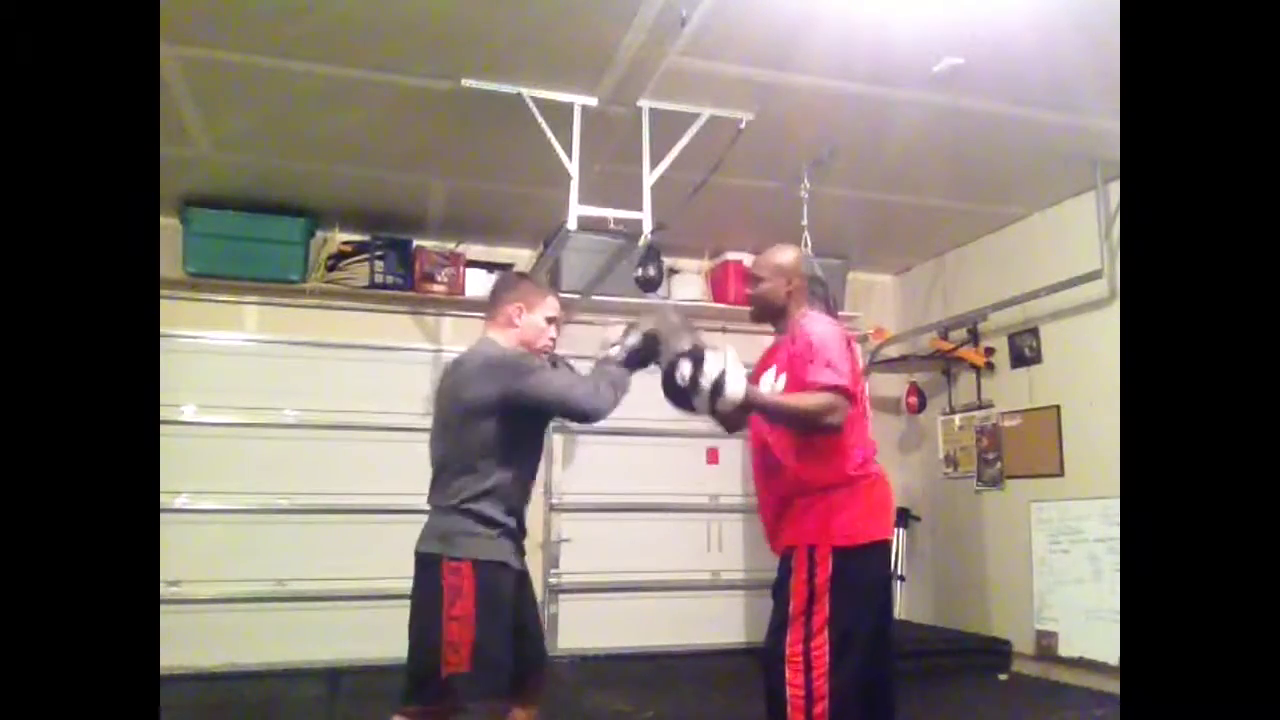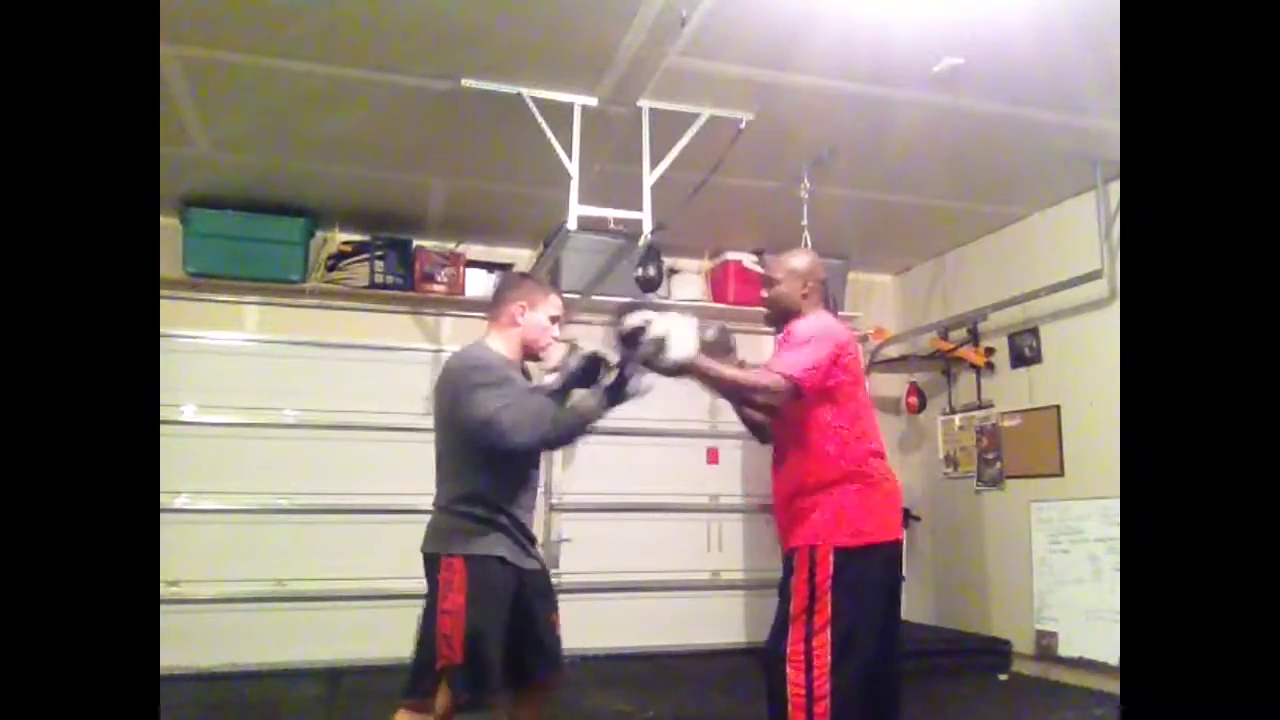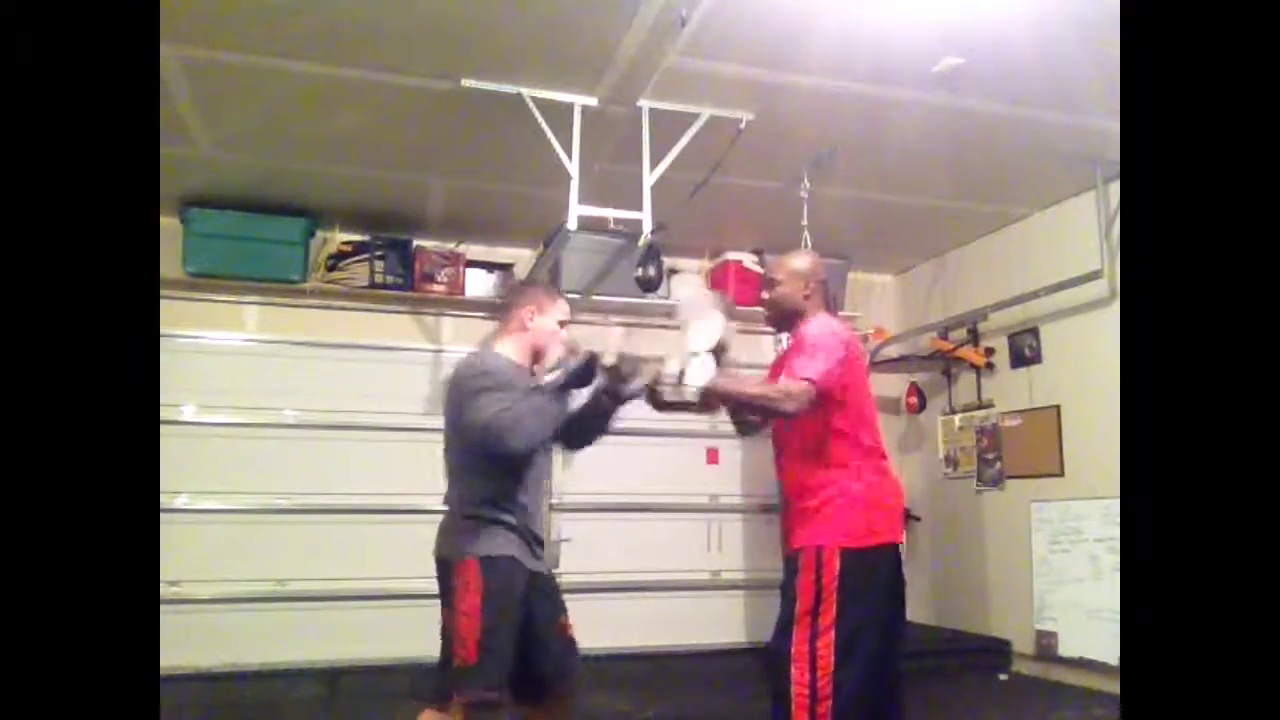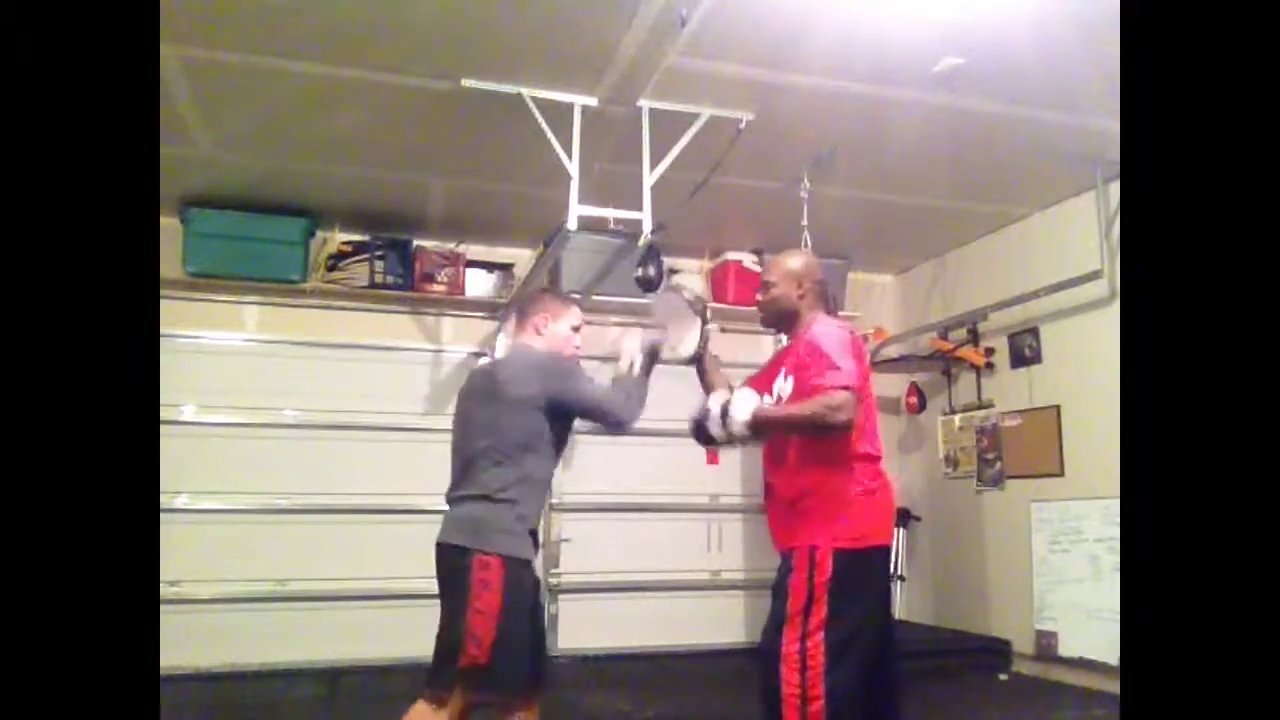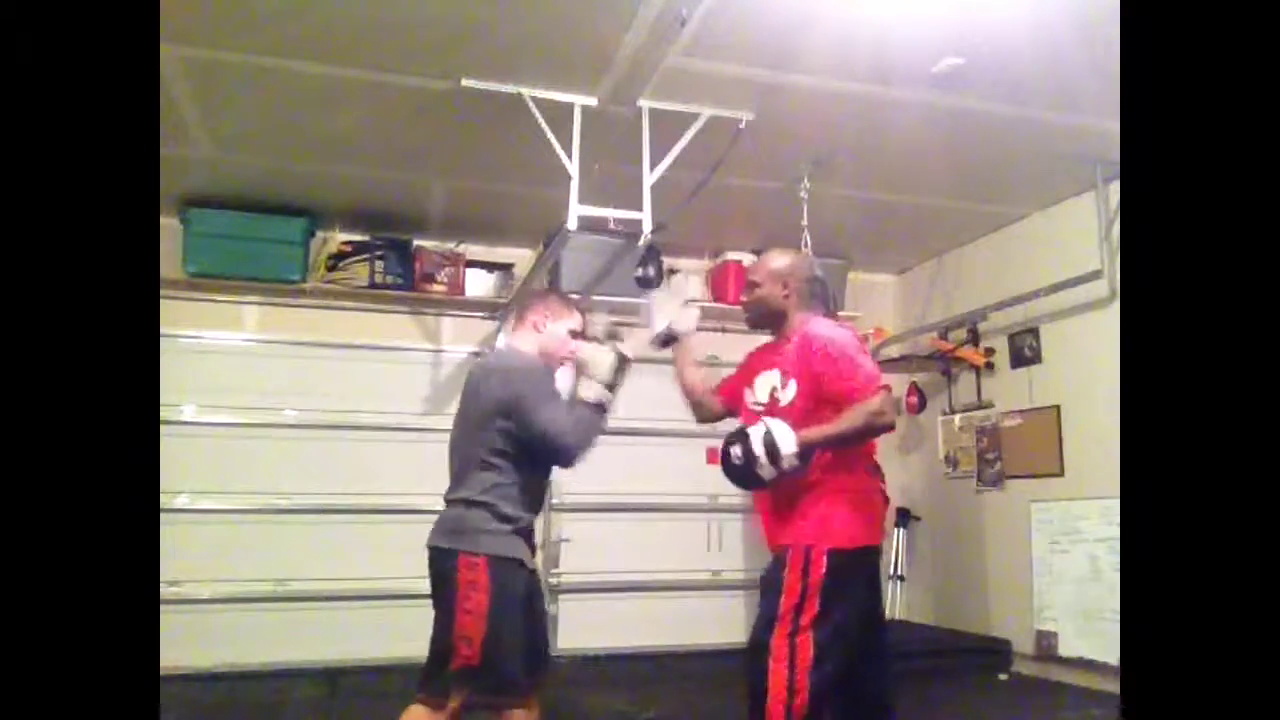
dt=0.2s
person 1, frame 1
left shoulder: (817, 333)
right shoulder: (779, 350)
left elbow: (831, 412)
right elbow: (746, 421)
left wrist: (745, 395)
right wrist: (698, 375)
left hip: (832, 522)
right hip: (836, 525)
left knee: (802, 661)
right knee: (854, 662)
person 1, frame 2
left shoulder: (815, 332)
right shoulder: (803, 339)
left elbow: (771, 392)
right elbow: (771, 429)
left wrist: (690, 359)
right wrist: (719, 372)
left hip: (839, 522)
right hip: (858, 523)
left knee: (807, 660)
right knee: (861, 662)
person 1, frame 3
left shoulder: (821, 336)
right shoulder: (799, 350)
left elbow: (789, 399)
right elbow: (752, 419)
left wrist: (710, 384)
right wrist: (723, 391)
left hip: (844, 524)
right hip: (858, 524)
left knee: (808, 661)
right knee: (868, 662)
person 1, frame 4
left shoulder: (827, 337)
right shoulder: (790, 356)
left elbow: (838, 411)
right elbow: (739, 405)
left wrist: (755, 414)
right wrist: (700, 350)
left hip: (837, 526)
right hip: (837, 528)
left knee: (797, 660)
right knee: (861, 664)
person 1, frame 5
left shoulder: (827, 340)
right shoulder: (763, 359)
left elbow: (881, 411)
right elbow: (709, 407)
left wrist: (798, 441)
right wrist: (680, 344)
left hip: (832, 525)
right hip: (812, 529)
left knee: (784, 660)
right knee: (853, 664)
person 2, frame 1
left shoulder: (504, 370)
right shoulder: (498, 364)
right elbow: (587, 402)
left wrist: (556, 376)
right wrist: (622, 358)
left hip: (498, 552)
right hip: (466, 554)
left knee: (526, 682)
person 2, frame 2
left shoulder: (512, 373)
right shoulder: (473, 367)
left elbow: (553, 429)
right elbow: (513, 432)
left wrist: (611, 391)
right wrist: (556, 383)
left hip: (515, 549)
right hip: (468, 549)
left knee: (535, 677)
person 2, frame 3
left shoulder: (528, 378)
right shoulder: (480, 371)
left elbow: (575, 432)
right elbow: (511, 436)
left wrist: (609, 391)
right wrist: (555, 383)
left hip: (524, 553)
right hip: (481, 551)
left knee: (553, 683)
person 2, frame 4
left shoulder: (485, 377)
right shoulder: (545, 368)
right elbow: (617, 413)
right wrist: (637, 366)
left hip: (503, 544)
right hip: (488, 545)
left knee: (523, 679)
person 2, frame 5
left shoulder: (493, 371)
right shoulder: (521, 370)
right elbow: (566, 445)
left wrist: (596, 368)
right wrist: (596, 385)
left hip: (499, 547)
right hip: (476, 547)
left knee: (522, 679)
